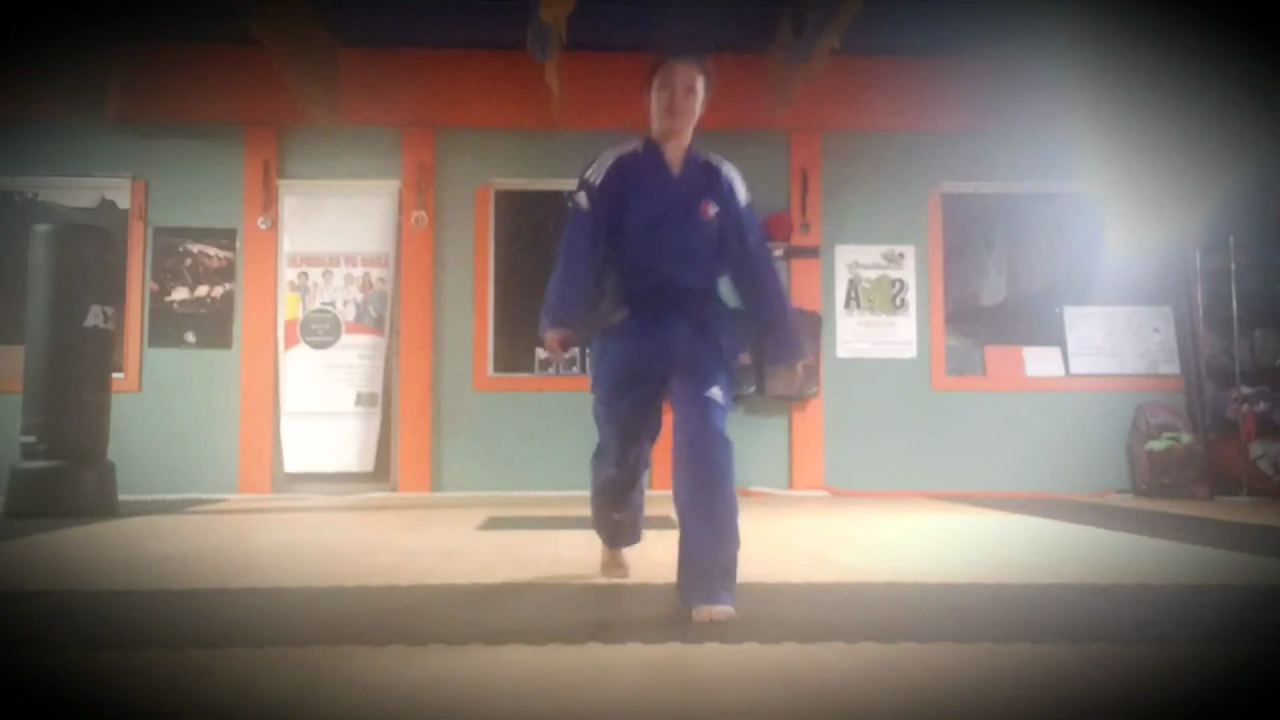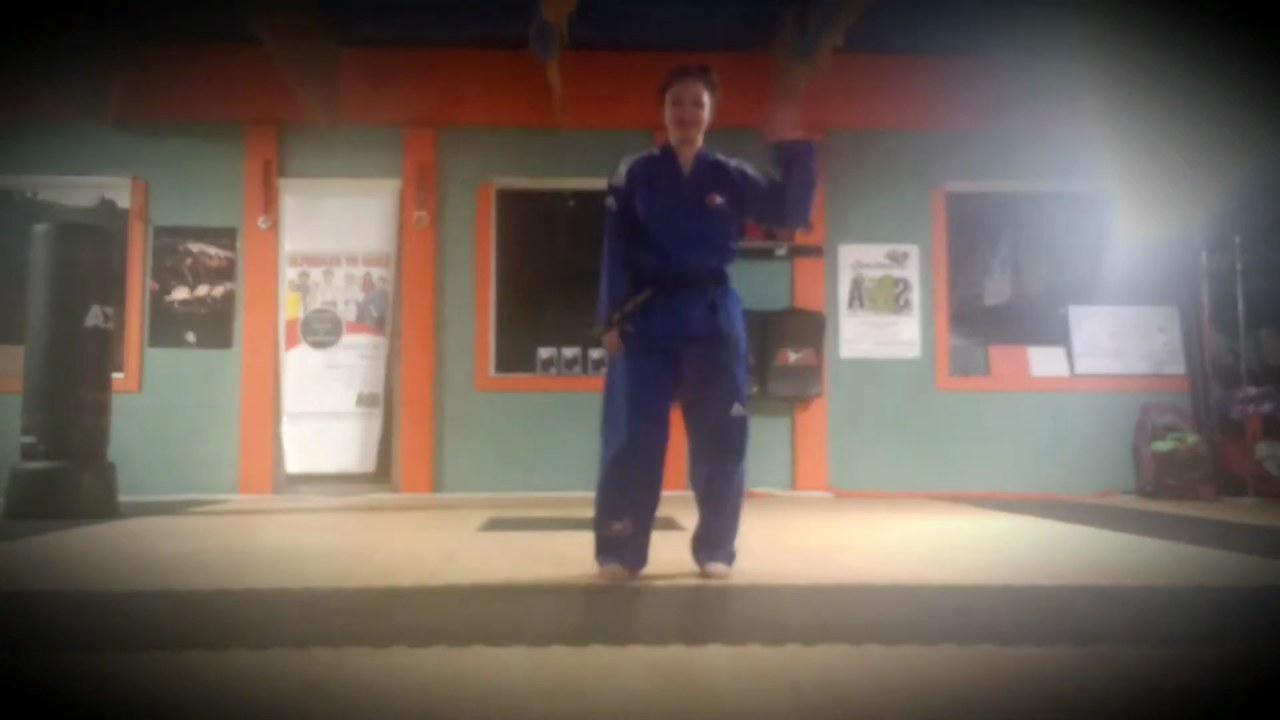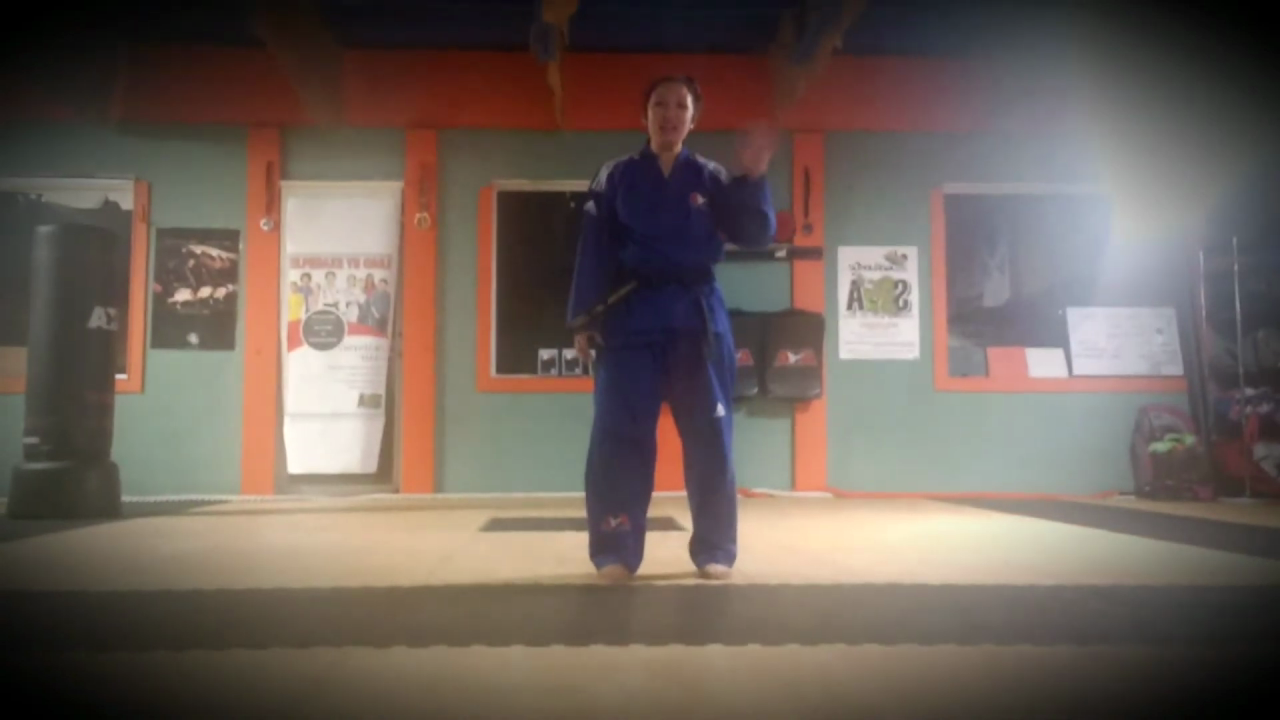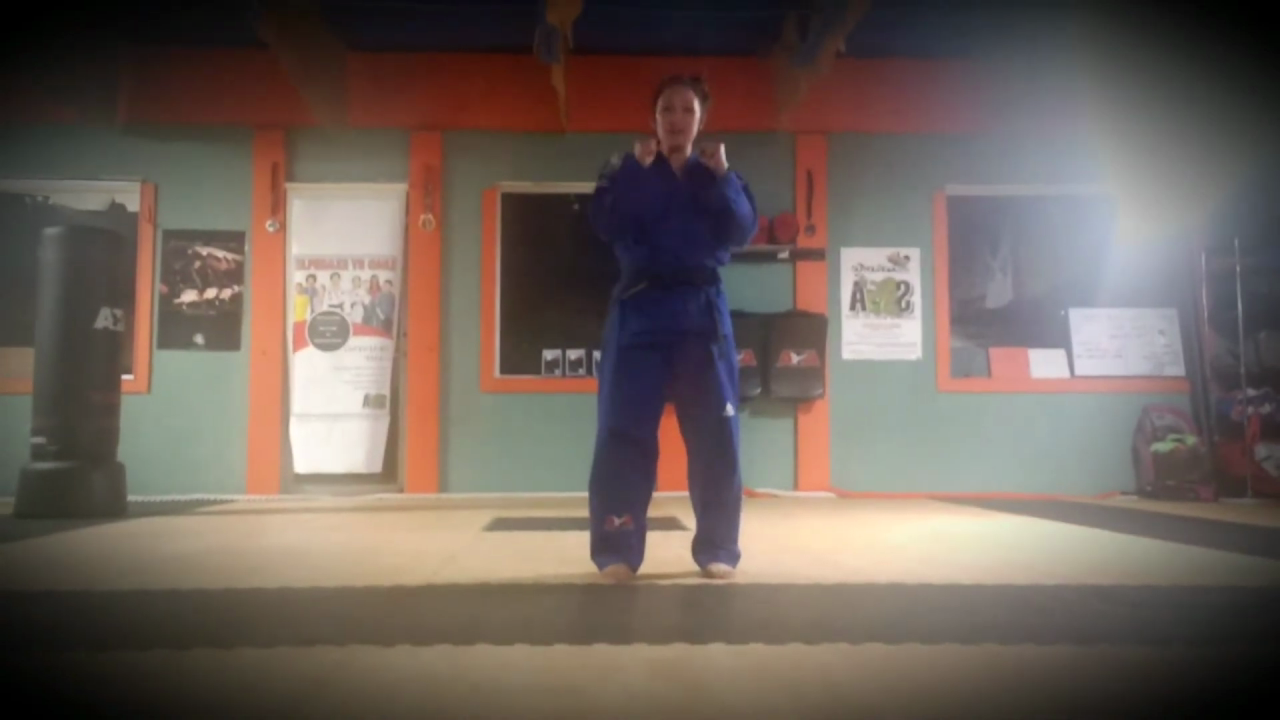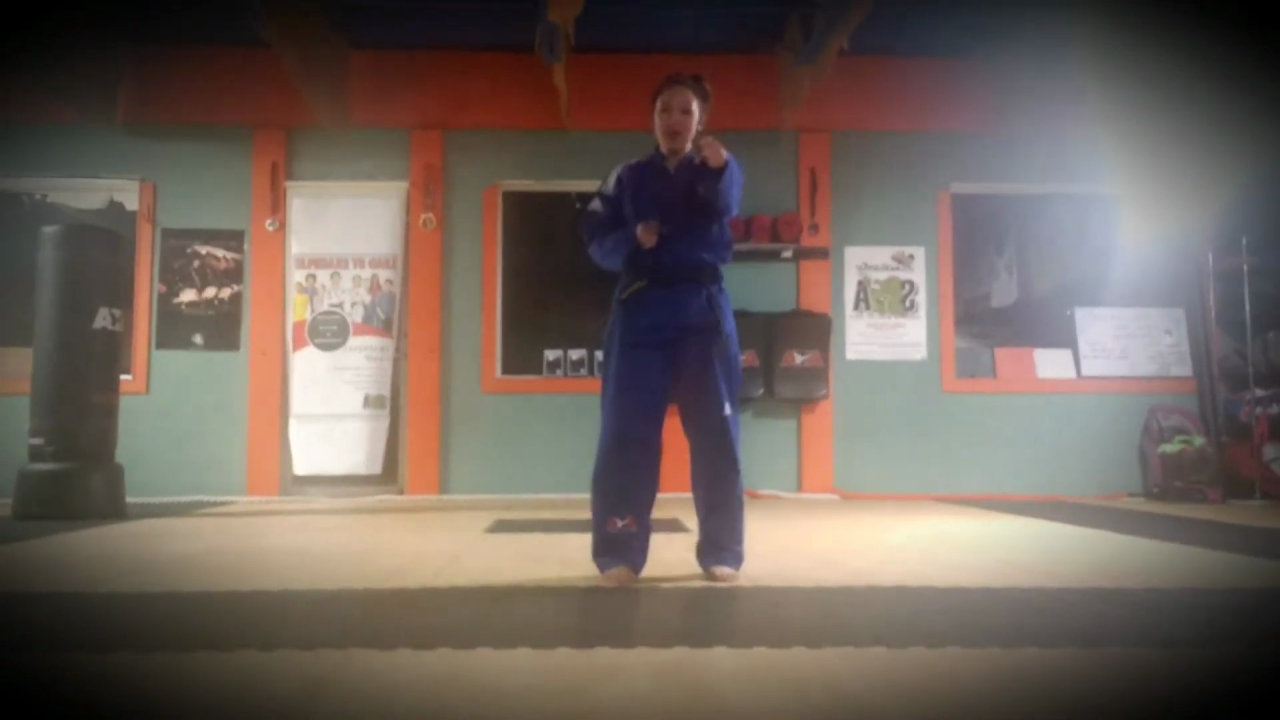
dt=1s
person 1, frame 1
left shoulder: (722, 179)
right shoulder: (614, 171)
left elbow: (754, 264)
right elbow: (581, 248)
left wrist: (783, 341)
right wrist: (562, 317)
left hip: (699, 331)
right hip: (628, 330)
left knee: (706, 450)
right knee: (622, 450)
left ankle: (709, 587)
right ankle: (616, 538)
person 1, frame 2
left shoulder: (731, 177)
right shoulder: (634, 174)
left elbow: (790, 213)
right elbow: (616, 252)
left wrist: (795, 157)
right wrist: (612, 318)
left hip: (713, 317)
right hip: (648, 317)
left knee: (720, 437)
right knee: (633, 437)
left ankle: (714, 549)
right ankle: (619, 551)
person 1, frame 3
left shoulder: (714, 178)
right shoulder: (615, 177)
left elbow: (756, 234)
right elbow: (594, 252)
left wrist: (753, 179)
right wrist: (586, 319)
left hip: (698, 313)
right hip: (632, 314)
left knee: (709, 434)
right knee: (621, 435)
left ankle: (713, 549)
right ankle: (616, 551)
person 1, frame 4
left shoulder: (718, 172)
right shoulder: (626, 167)
left elbow: (742, 230)
right elbow: (606, 224)
left wrist: (721, 176)
right wrist: (639, 169)
left hip: (703, 309)
right hip: (640, 310)
left knee: (715, 432)
right knee: (625, 431)
left ankle: (716, 549)
right ankle: (617, 550)
person 1, frame 5
left shoulder: (713, 171)
right shoulder: (626, 177)
left elbow: (723, 201)
right elbow: (597, 242)
left wrist: (718, 166)
right wrist: (631, 240)
left hip: (703, 308)
right hip: (642, 309)
left knee: (715, 431)
right knee: (627, 432)
left ankle: (720, 550)
right ankle: (619, 553)
